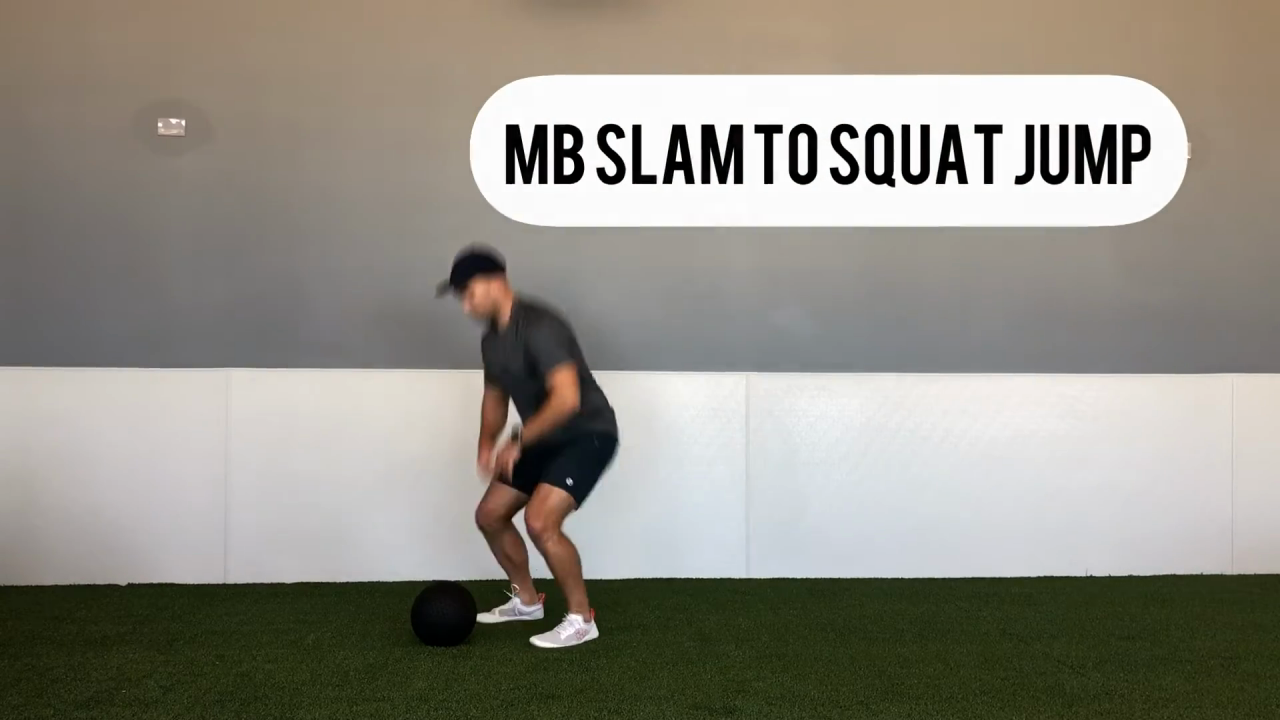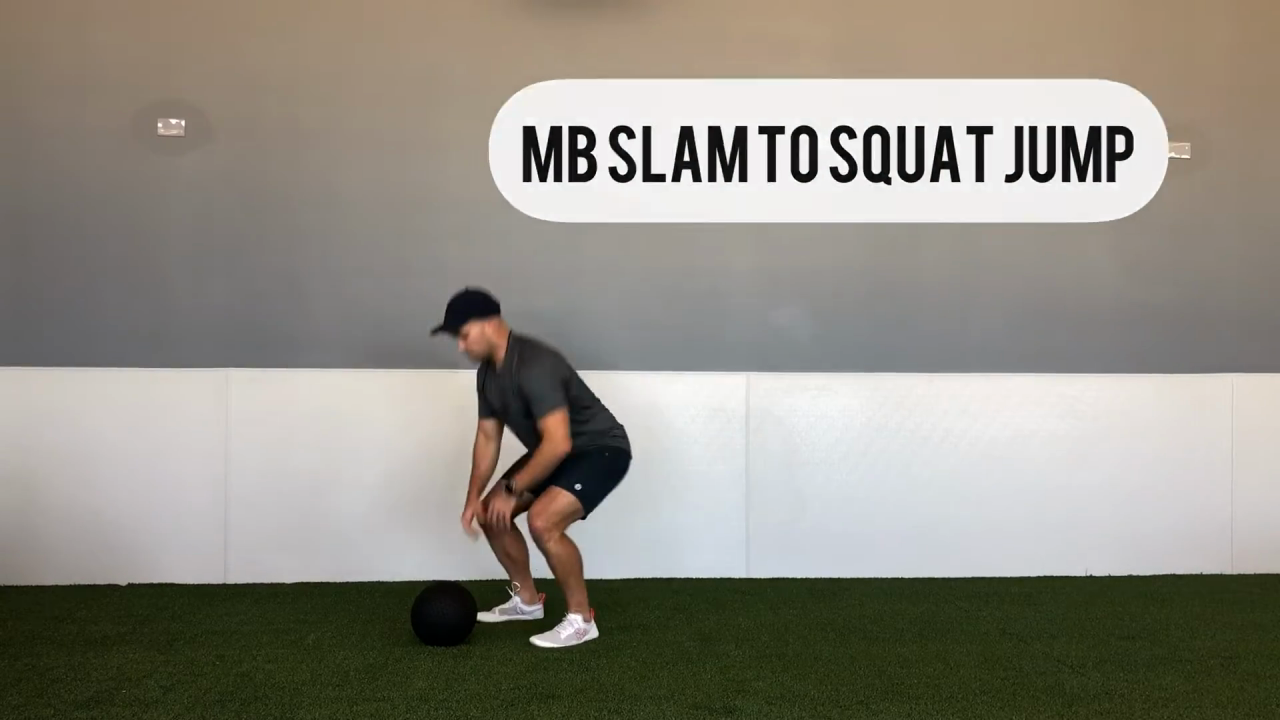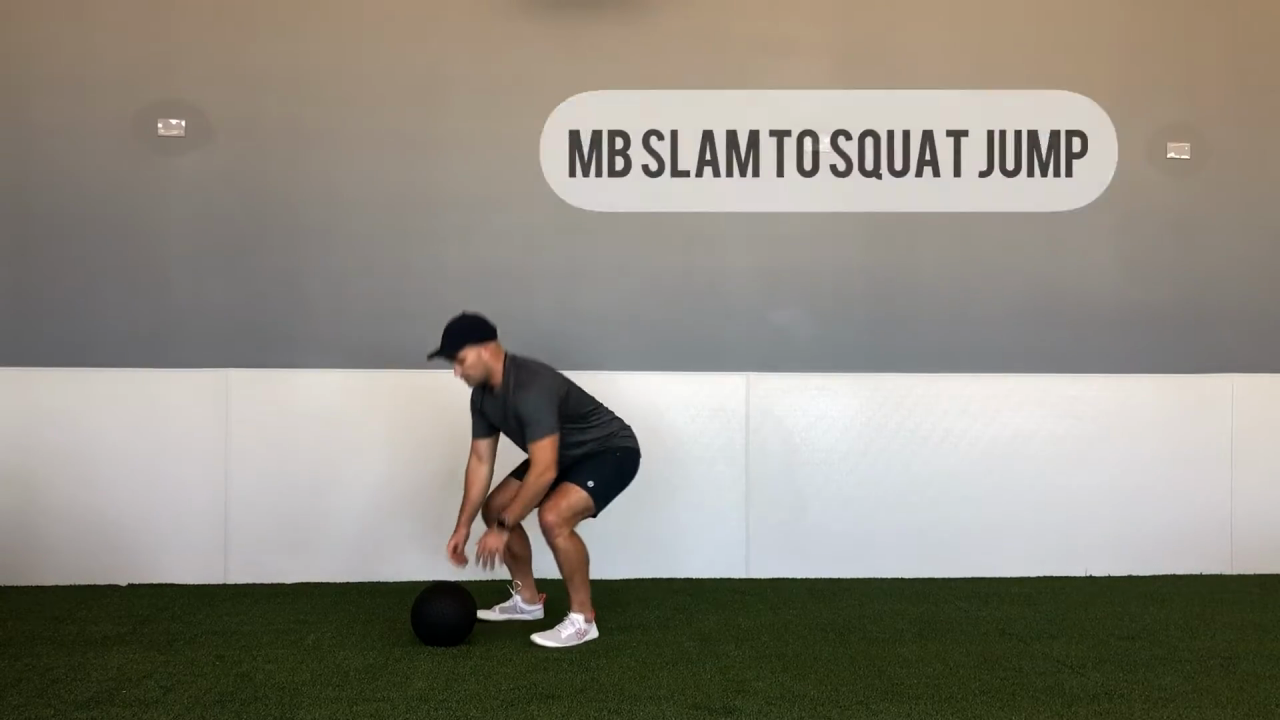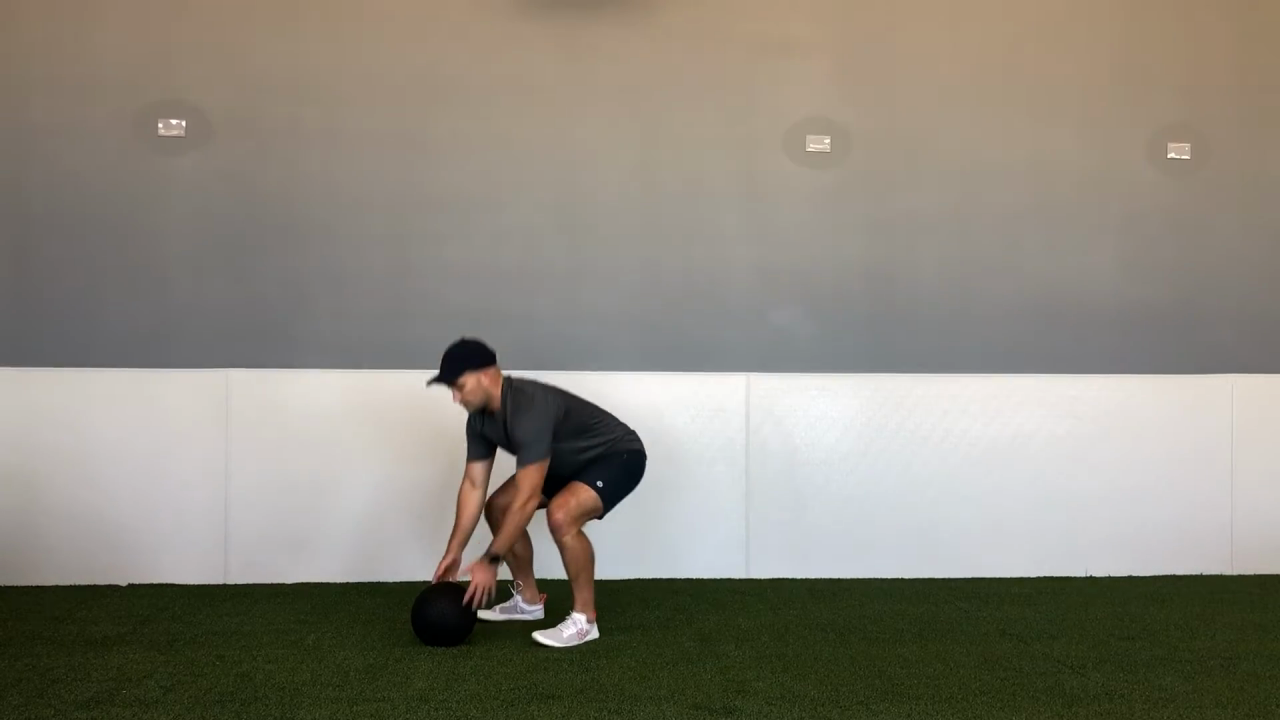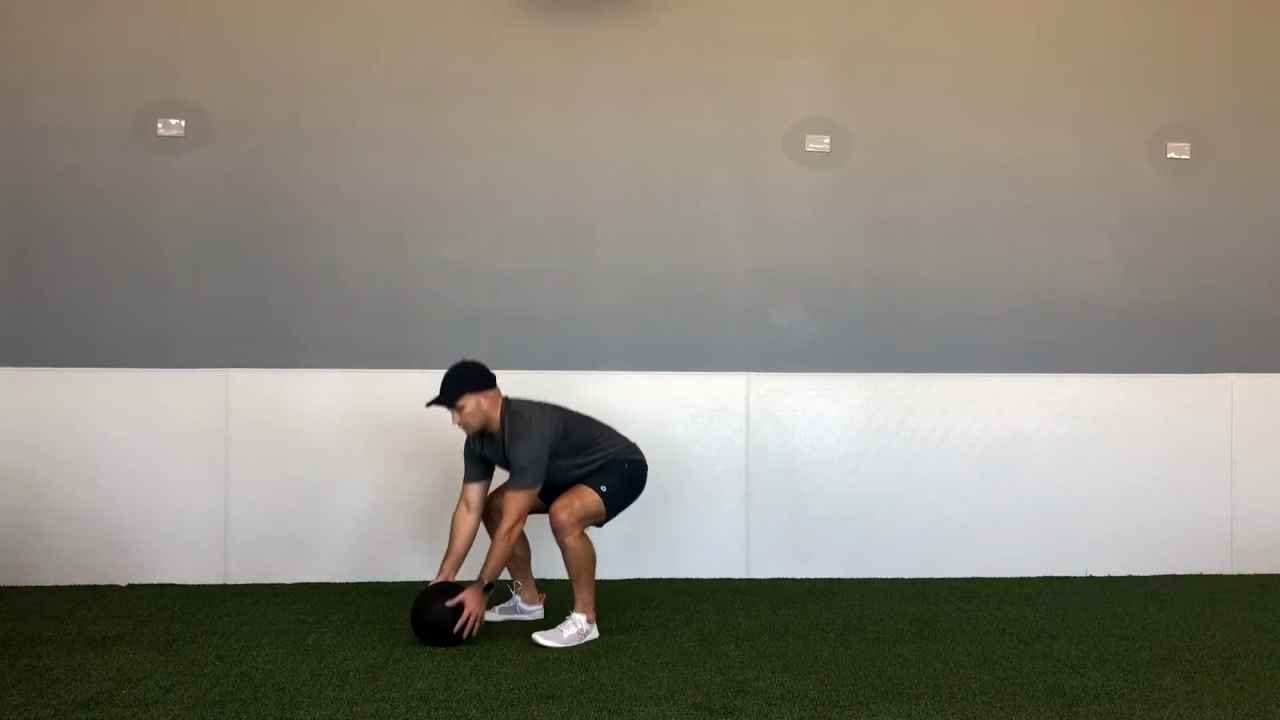
dt=0.1s
person 1, frame 1
left shoulder: (539, 329)
right shoulder: (492, 338)
left elbow: (567, 401)
right elbow: (494, 396)
left wrist: (518, 443)
right wrist: (486, 442)
left hip: (588, 435)
right hip: (542, 439)
left knee: (541, 521)
right knee: (489, 514)
left ankle: (581, 620)
right ankle: (528, 600)
person 1, frame 2
left shoulder: (534, 367)
right shoulder: (488, 374)
left elbow: (559, 443)
right elbow: (487, 437)
left wrist: (513, 493)
right wrist: (476, 498)
left hip: (603, 450)
right hip: (556, 449)
left knee: (543, 520)
right knee: (491, 511)
left ankle: (582, 619)
right ankle: (527, 600)
person 1, frame 3
left shoulder: (531, 389)
right shoulder: (483, 396)
left elbow: (544, 471)
right elbow: (480, 461)
left wrist: (504, 528)
right wrist: (463, 527)
left hip: (612, 451)
right hip: (568, 456)
left knee: (554, 518)
right knee: (495, 508)
left ankle: (582, 618)
right ankle: (528, 599)
person 1, frame 4
left shoulder: (529, 412)
right shoulder: (481, 419)
left elbow: (526, 499)
right elbow: (473, 486)
left wrist: (490, 561)
right wrist: (451, 555)
left hip: (619, 457)
right hip: (572, 462)
left knee: (561, 514)
right knee: (496, 508)
left ankle: (584, 618)
right ankle: (528, 599)
person 1, frame 5
left shoulder: (527, 433)
right shoulder: (479, 440)
left elbow: (513, 521)
right elbow: (468, 507)
left wrist: (481, 588)
right wrist: (445, 575)
left hip: (621, 467)
left knee: (564, 516)
right knee: (493, 509)
left ankle: (584, 618)
right ankle: (528, 599)
